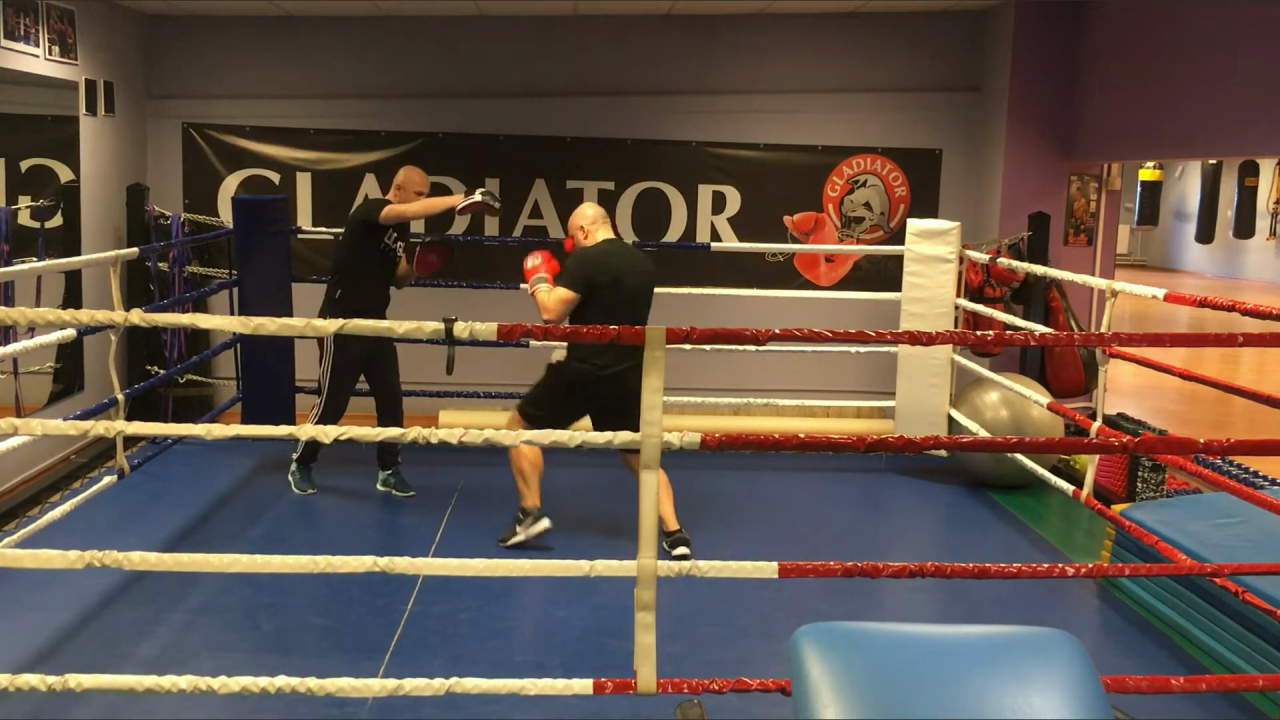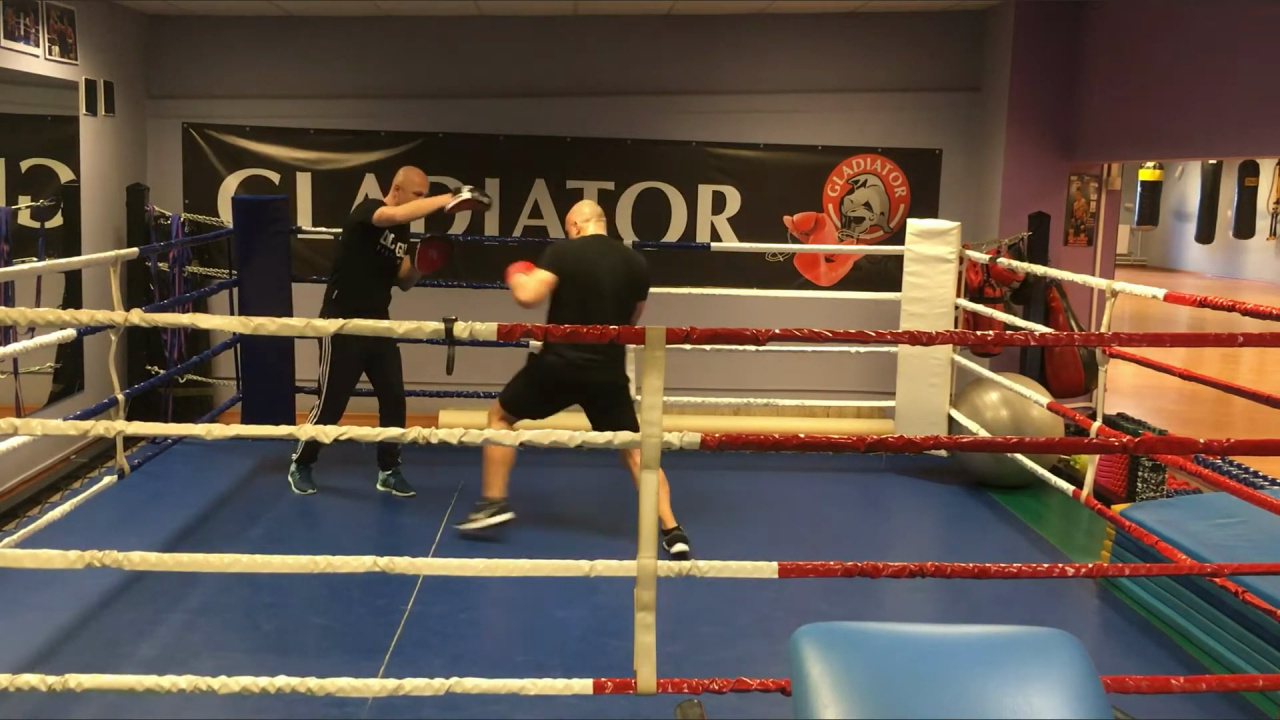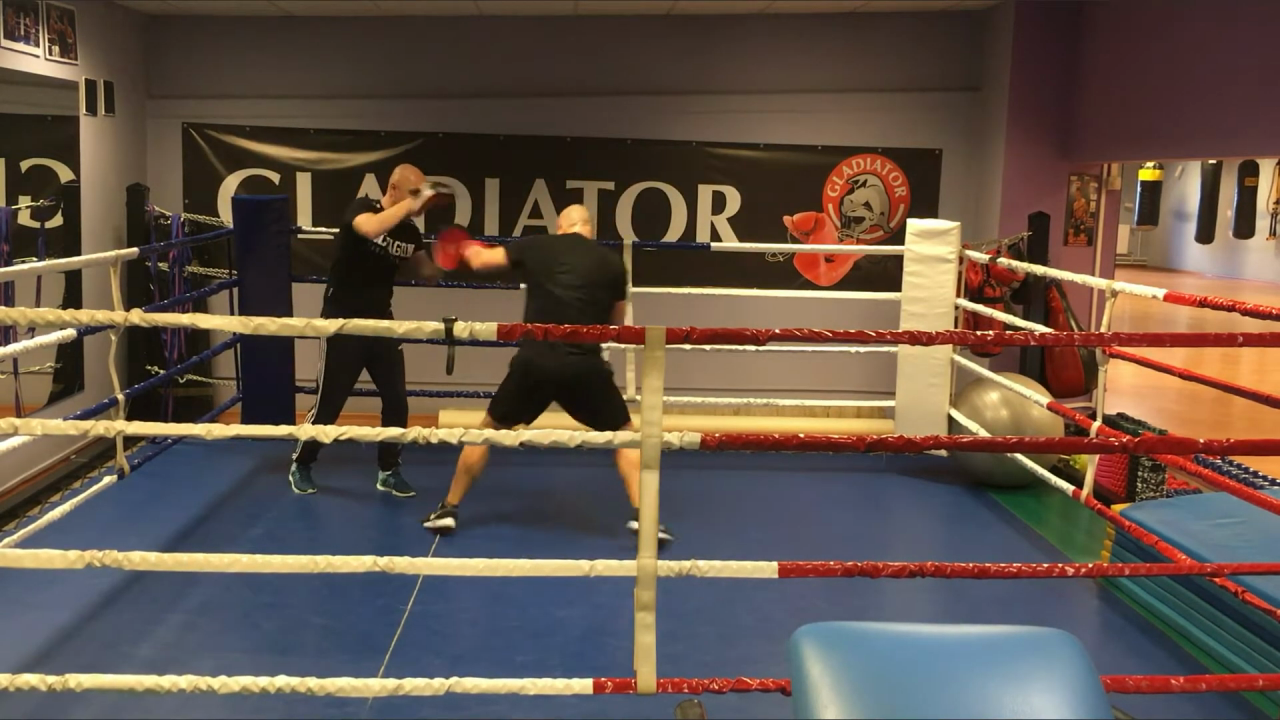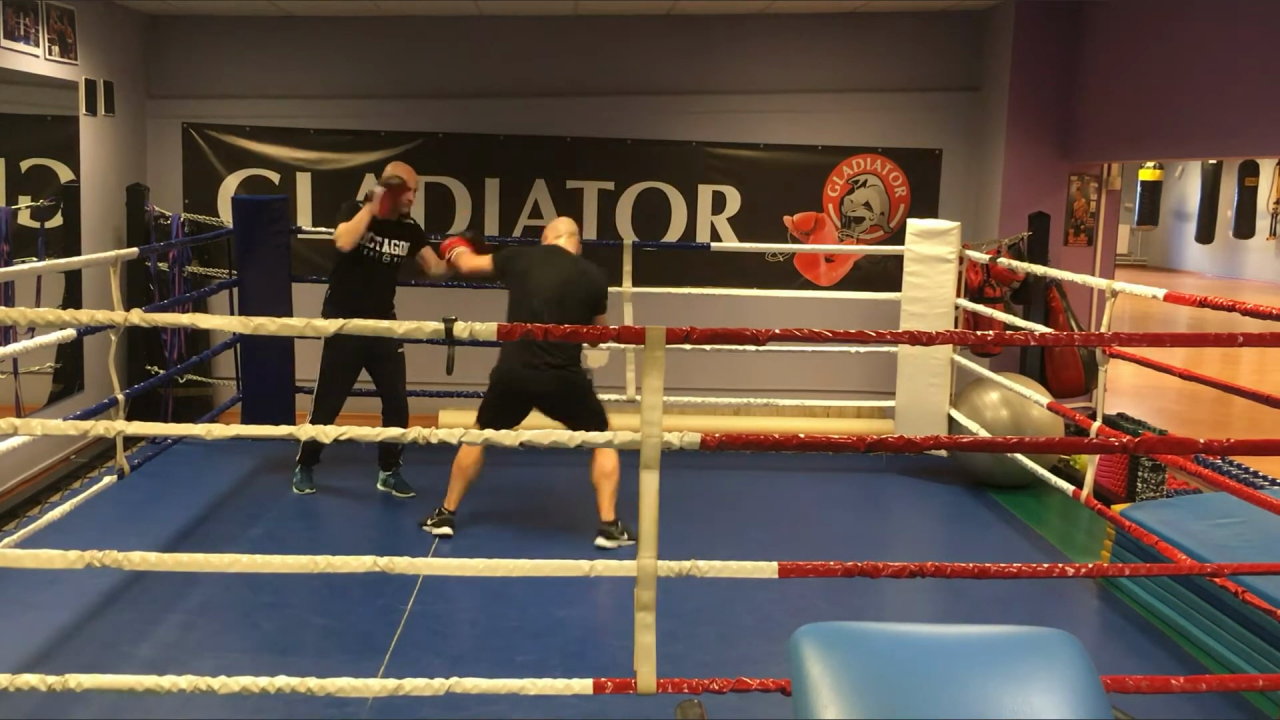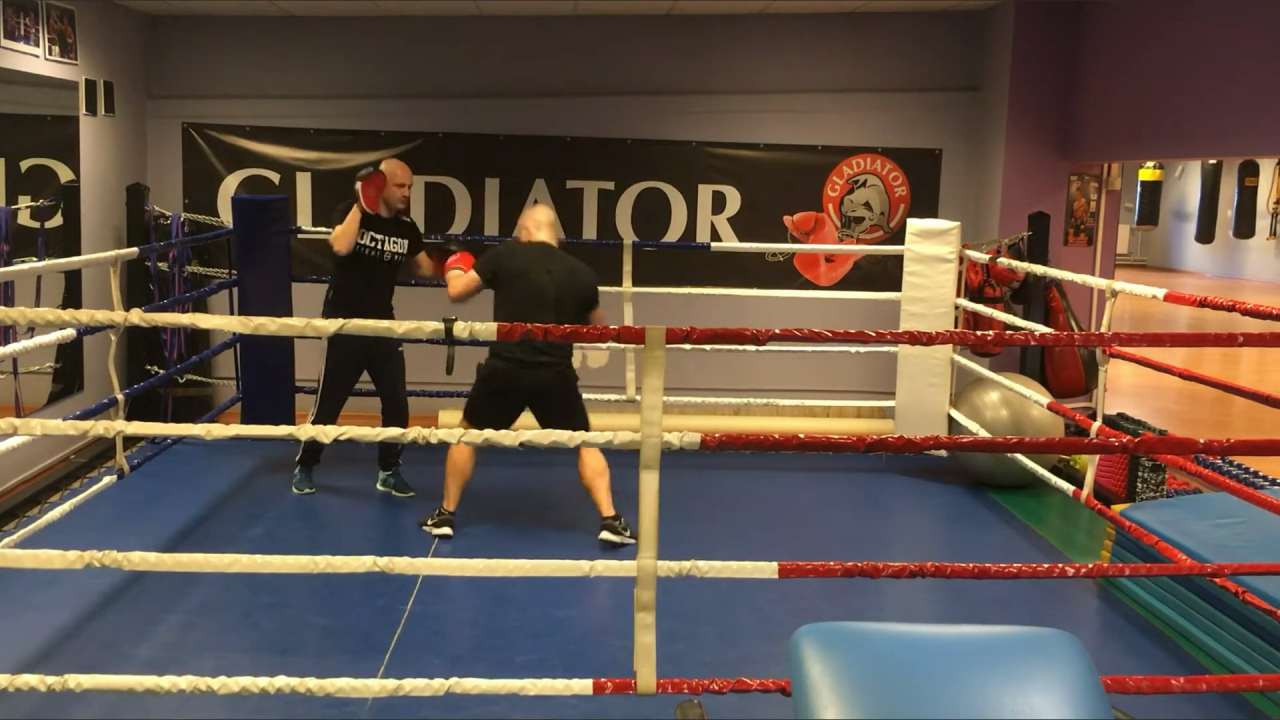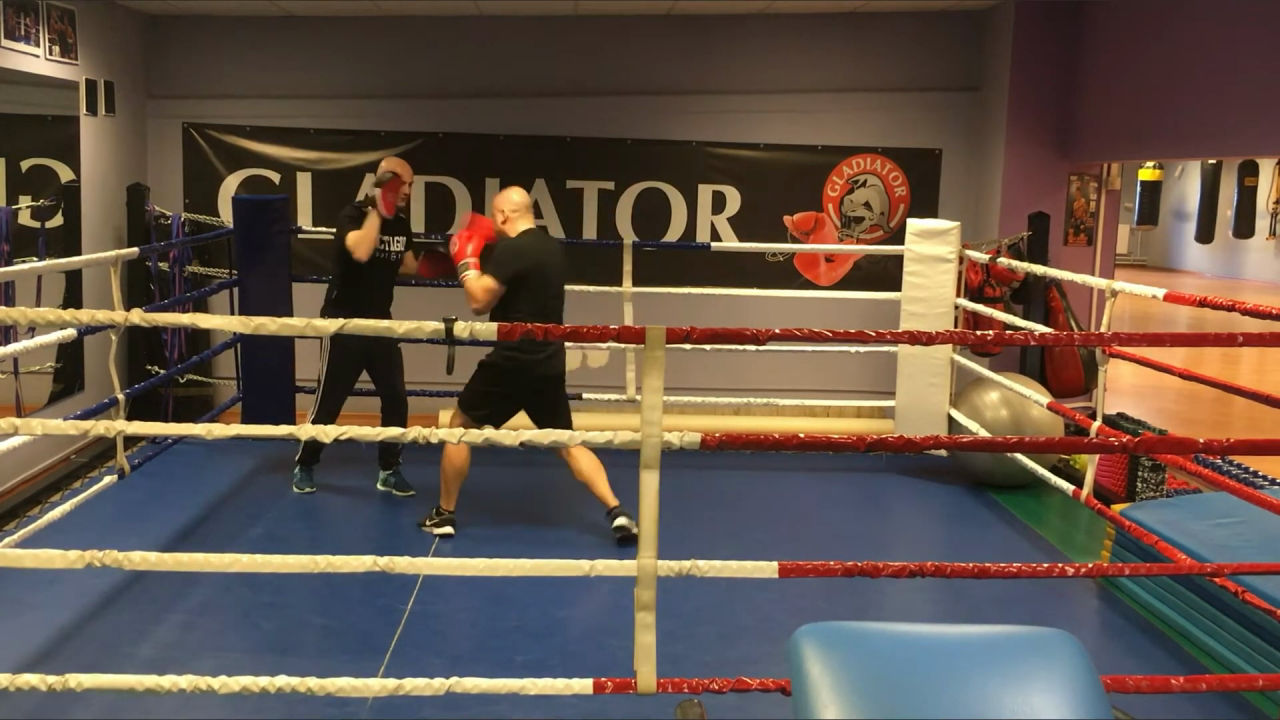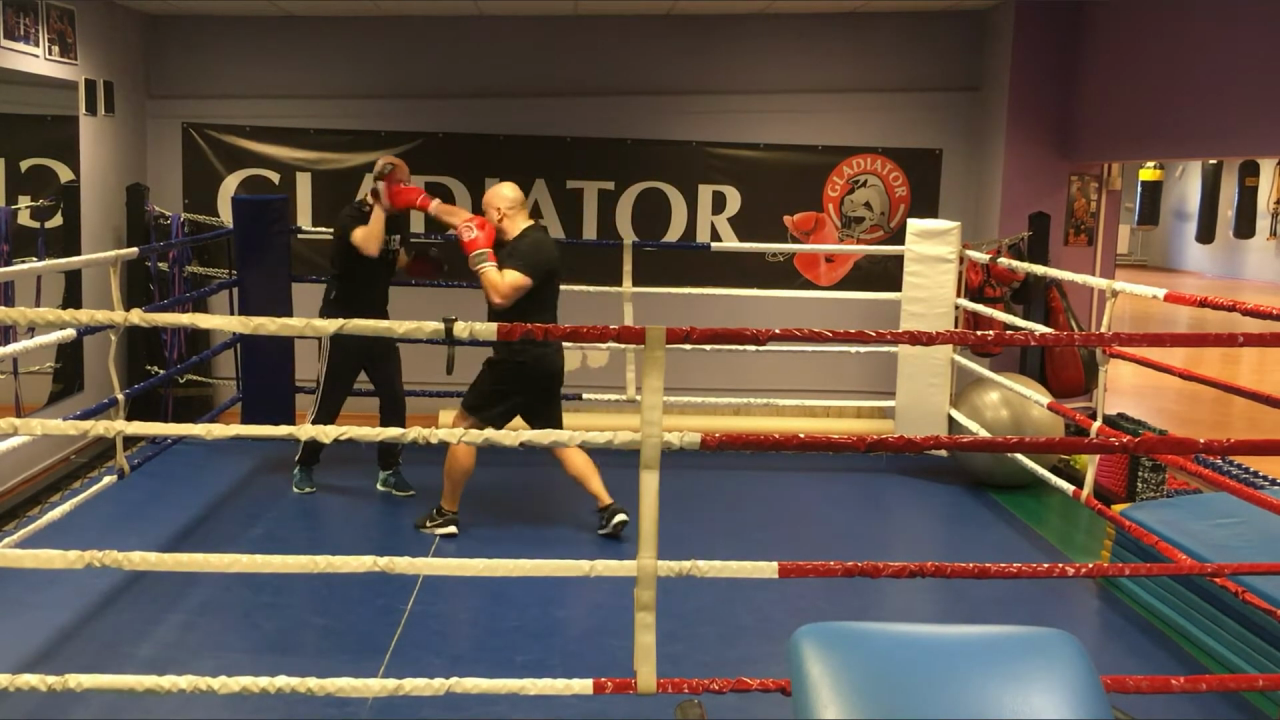
dt=0.1s
person 1, frame 1
left shoulder: (587, 259)
right shoulder: (644, 263)
left elbow: (551, 314)
left wrist: (538, 276)
left hip: (582, 373)
right hip: (626, 376)
left knee: (521, 426)
right knee: (637, 456)
left ankle: (531, 513)
right ankle: (675, 534)
person 1, frame 2
left shoulder: (565, 251)
right shoulder: (636, 262)
left elbow: (529, 297)
right elbow: (634, 321)
left wrist: (517, 275)
left hip: (557, 364)
right hip: (607, 371)
left knee: (501, 416)
right knee: (634, 448)
left ankle: (494, 502)
right ankle: (672, 532)
person 1, frame 3
left shoulder: (537, 246)
right shoulder: (612, 263)
left elbow: (481, 261)
right elbow: (615, 321)
left wrist: (468, 248)
left hip: (536, 361)
right hip: (587, 367)
left knee: (489, 429)
right knee: (624, 434)
left ankle: (450, 508)
right ankle: (641, 515)
person 1, frame 4
left shoulder: (521, 256)
right shoulder: (593, 277)
left elbow: (472, 265)
left wrist: (456, 249)
left hip: (515, 372)
right hip: (566, 378)
left ankle: (445, 514)
right ankle: (608, 526)
person 1, frame 5
left shoulder: (506, 255)
right shoulder: (581, 273)
left elbow: (457, 293)
right elbow: (595, 326)
left wrist: (455, 268)
left hip: (504, 370)
right hip: (555, 374)
left knee: (468, 433)
right knee: (585, 443)
left ankle: (444, 515)
right ankle: (610, 520)
person 1, frame 6
left shoulder: (522, 250)
right shoulder: (547, 245)
left elbow: (479, 302)
left wrist: (465, 260)
right wrist: (483, 241)
left hip: (513, 363)
right hip: (548, 363)
left knee: (462, 427)
right knee: (566, 442)
left ankle: (444, 515)
right ankle: (616, 511)
person 1, frame 7
left shoulder: (531, 248)
right shoulder: (528, 238)
left elbow: (500, 296)
right elbow: (469, 220)
left wrist: (479, 252)
right wrist: (424, 201)
left hip: (520, 361)
right hip: (541, 361)
left knee: (465, 428)
left ankle: (446, 515)
right ankle: (609, 508)
person 2, frame 1
left shoulder: (400, 229)
right shoulder: (370, 211)
right elbow: (409, 211)
left wrist: (419, 266)
right wrist: (461, 200)
left hip: (375, 324)
left knee: (391, 401)
right knee: (331, 403)
left ankle: (389, 471)
right ankle: (300, 465)
person 2, frame 2
left shoulder: (408, 231)
right shoulder: (369, 211)
left elbow: (402, 280)
right elbow: (397, 215)
left wrist: (419, 265)
right wrist: (453, 199)
left hip: (378, 324)
right hip: (341, 322)
left knee: (394, 400)
right knee: (331, 403)
left ankle: (389, 472)
right ankle: (300, 465)
person 2, frame 3
left shoulder: (410, 230)
right shoulder: (363, 208)
left elbow: (428, 273)
right elbow: (370, 229)
right wrist: (415, 203)
left hip: (380, 323)
right hip: (342, 323)
left knee: (397, 401)
right knee: (329, 402)
left ankle: (389, 471)
right ankle: (301, 465)
person 2, frame 4
left shoulder: (410, 228)
right shoulder: (356, 210)
left elbow: (435, 268)
right elbow: (344, 243)
right wrist: (374, 203)
left hip: (382, 324)
right hip: (342, 322)
left knee: (396, 402)
right knee: (327, 402)
left ankle: (389, 472)
right ankle: (304, 467)
person 2, frame 5
left shoulder: (406, 226)
right shoulder: (354, 211)
left elbow: (425, 270)
right elbow: (340, 247)
right wrist: (361, 204)
left hip: (382, 325)
right hip: (343, 323)
left knee: (397, 402)
right knee: (329, 402)
left ankle: (389, 471)
right ankle: (304, 467)
person 2, frame 6
left shoulder: (402, 222)
right shoulder: (354, 214)
left elbow: (405, 266)
right elbow: (361, 253)
left wrist: (430, 263)
right wrist: (378, 209)
left hip: (380, 323)
right hip: (342, 322)
left knee: (396, 399)
right knee: (329, 401)
left ankle: (389, 471)
right ankle: (304, 466)
person 2, frame 7
left shoulder: (398, 219)
right shoulder: (352, 214)
right elbow: (370, 250)
right wrist: (379, 202)
left hip: (378, 322)
right hip: (341, 322)
left knee: (394, 399)
right knee: (328, 401)
left ankle: (389, 471)
right ankle: (303, 466)
